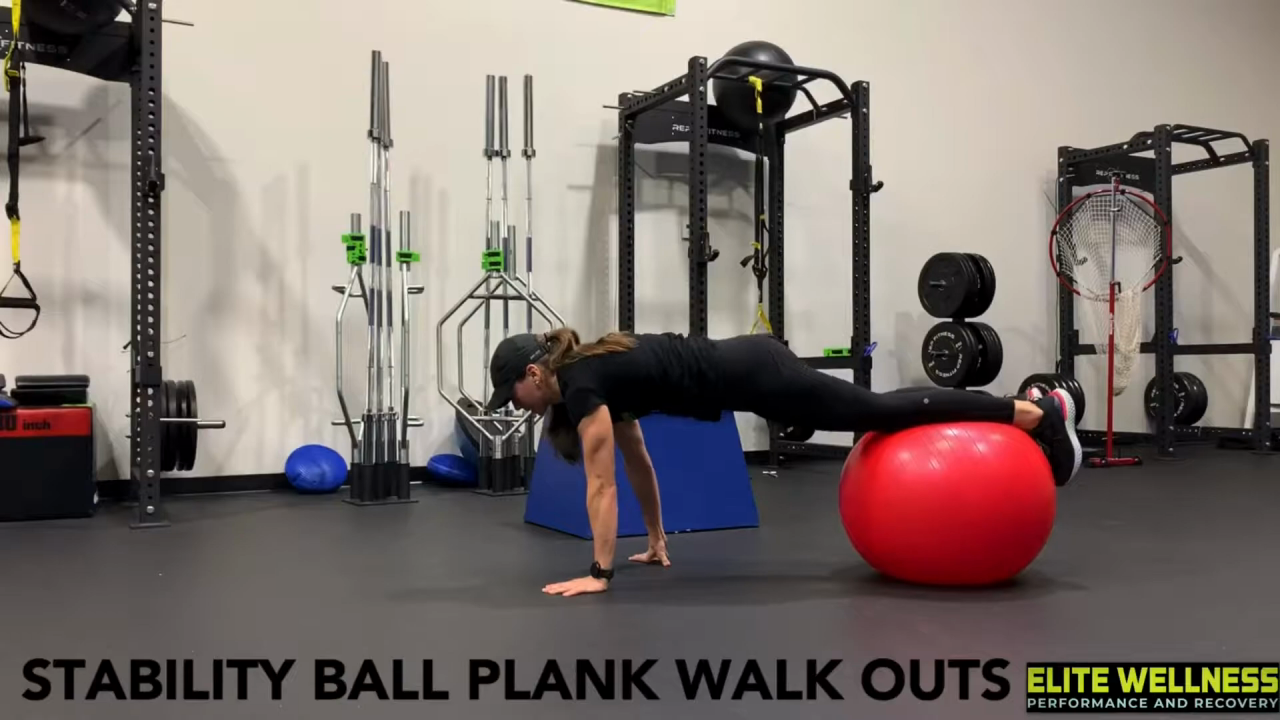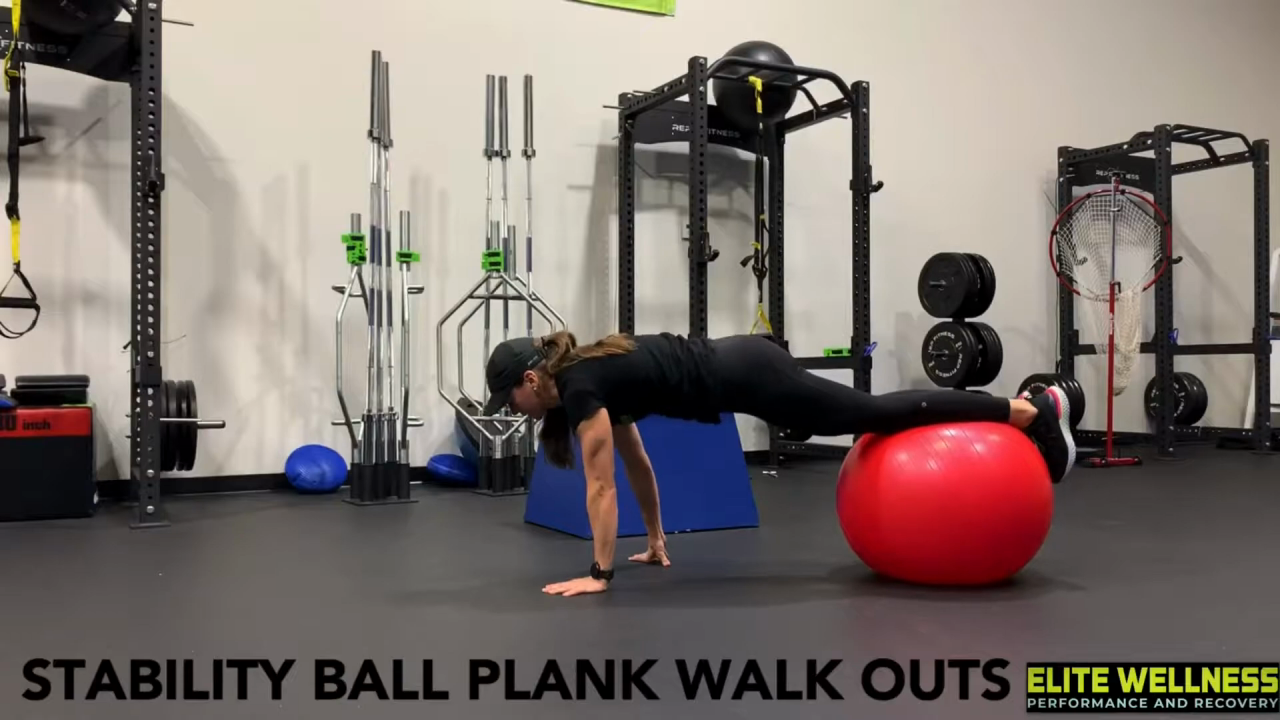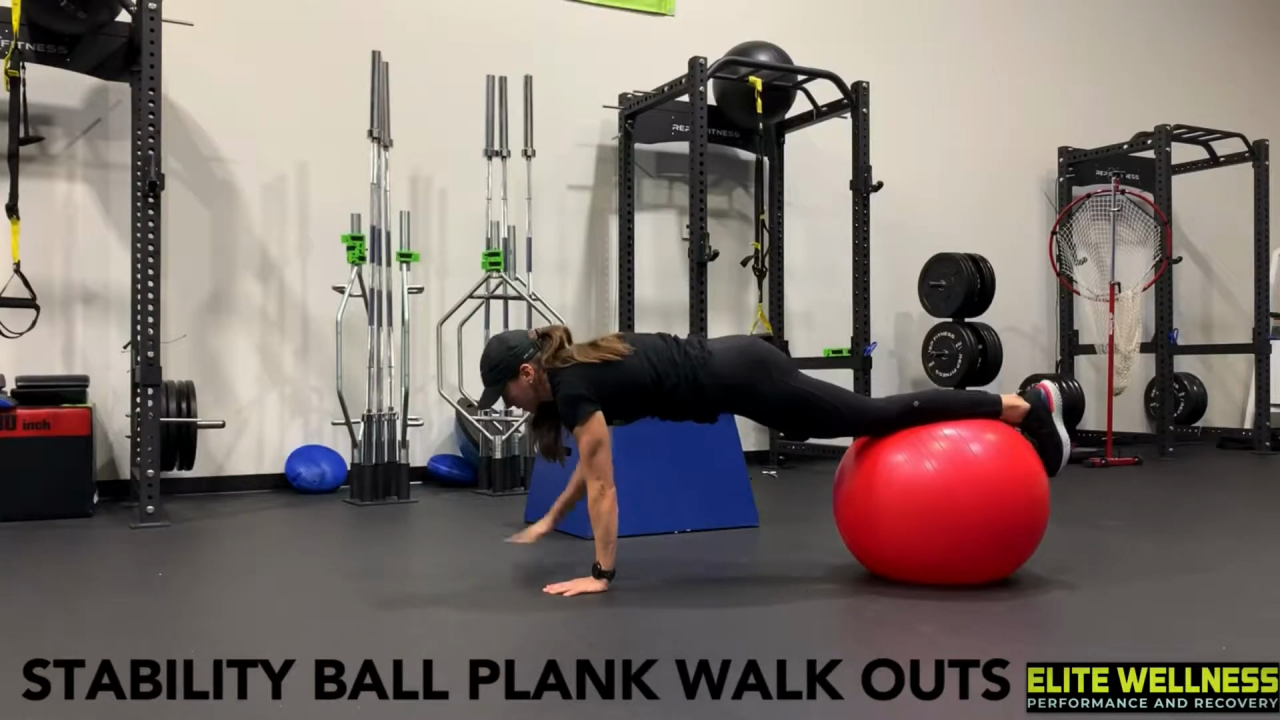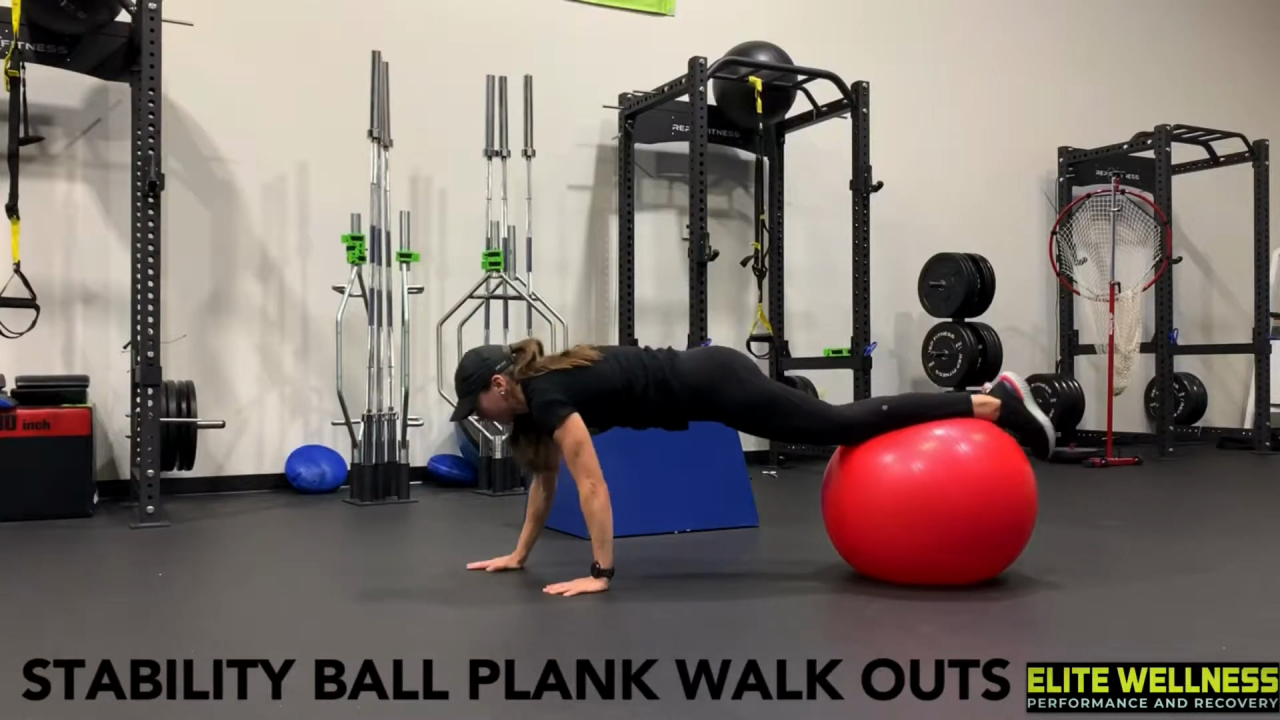
dt=0.3s
person 1, frame 1
left shoulder: (580, 384)
right shoulder: (597, 375)
left elbow: (601, 484)
right elbow: (639, 462)
left wrist: (600, 572)
right wrist: (657, 539)
left hip: (749, 375)
right hip: (744, 366)
left knee: (884, 412)
right knee: (878, 413)
left ankle: (1040, 416)
right ankle: (1025, 407)
person 1, frame 2
left shoulder: (578, 387)
right shoulder: (593, 377)
left elbow: (601, 487)
right elbow: (638, 463)
left wrist: (599, 573)
right wrist: (656, 538)
left hip: (746, 378)
right hip: (740, 362)
left knee: (882, 415)
right knee: (877, 412)
left ankle: (1032, 413)
right ankle: (1021, 407)
person 1, frame 3
left shoulder: (572, 388)
right shoulder: (572, 373)
left elbow: (603, 488)
right elbow: (590, 466)
left wrist: (601, 573)
right wrist: (552, 517)
left hip: (742, 379)
right hip: (732, 361)
left knee: (879, 417)
right knee: (872, 417)
left ankle: (1026, 407)
right ankle: (1018, 404)
person 1, frame 4
left shoulder: (546, 396)
right shoulder: (543, 389)
left elbow: (592, 487)
right elbow: (543, 479)
left wrist: (600, 573)
right wrist: (518, 555)
left hip: (710, 384)
right hip: (706, 374)
left knee: (850, 425)
right knee: (844, 422)
left ankle: (999, 403)
right ankle: (979, 398)
